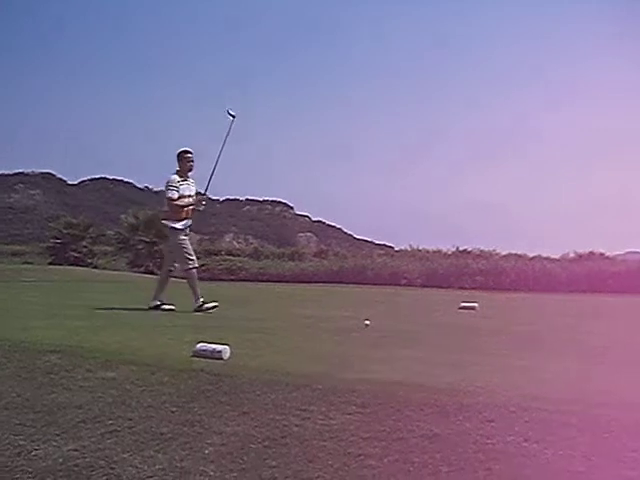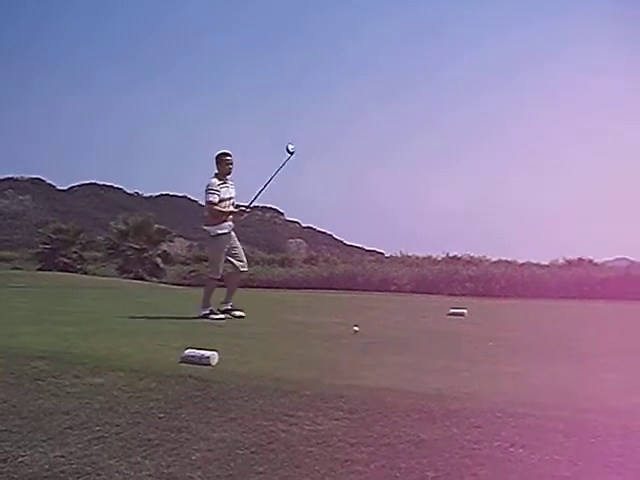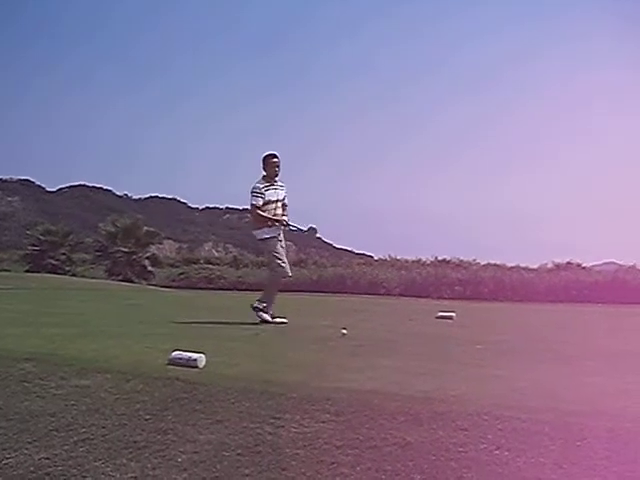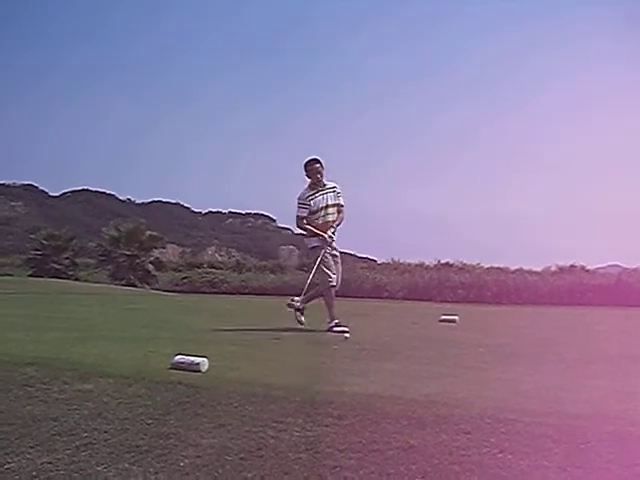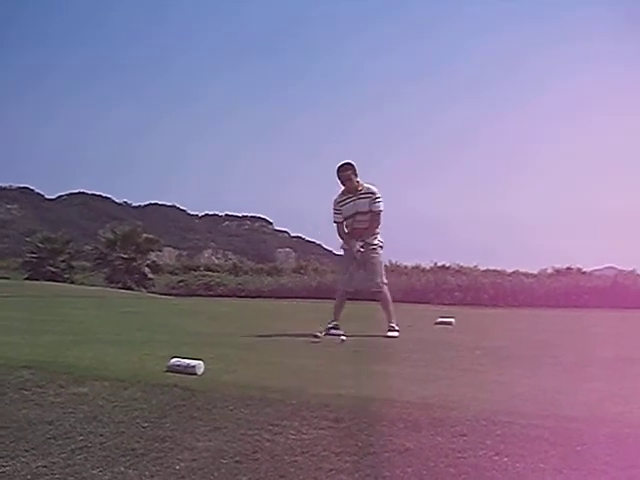
dt=0.5s
person 1, frame 1
left shoulder: (191, 182)
right shoulder: (173, 181)
right elbow: (171, 204)
left wrist: (198, 204)
right wrist: (192, 202)
left hip: (184, 227)
right hip: (175, 227)
left knee: (169, 265)
right knee: (190, 263)
left ankle: (156, 300)
right ankle: (198, 301)
person 1, frame 2
left shoulder: (230, 184)
right shoulder: (213, 184)
right elbow: (211, 209)
left wrist: (237, 210)
right wrist: (233, 211)
left hip: (227, 230)
right hip: (216, 232)
left knee: (240, 265)
right knee: (215, 271)
left ankle: (227, 304)
right ankle: (205, 309)
person 1, frame 3
left shoulder: (281, 186)
right shoulder: (259, 187)
right elbow: (254, 212)
left wrist: (283, 218)
right wrist: (275, 219)
left hip: (278, 233)
right hip: (266, 234)
left knee: (276, 273)
right knee: (282, 271)
left ankle: (268, 311)
right ankle: (261, 303)
person 1, frame 4
left shoulder: (334, 188)
right shoulder: (304, 196)
left elbow: (340, 214)
right elbow: (300, 223)
left wrist: (331, 229)
right wrist: (319, 234)
left hip: (331, 239)
right hip: (316, 241)
left knee: (334, 281)
right knee: (328, 281)
left ankle: (300, 302)
right ankle: (333, 320)
person 1, frame 5
left shoulder: (372, 193)
right shoulder: (339, 200)
left elbow: (376, 221)
right elbow: (340, 228)
left wrist: (362, 241)
right wrist: (352, 244)
left hip: (371, 244)
right hip: (350, 245)
left knee: (380, 284)
right knee: (345, 285)
left ankle: (392, 323)
right ankle: (334, 322)
